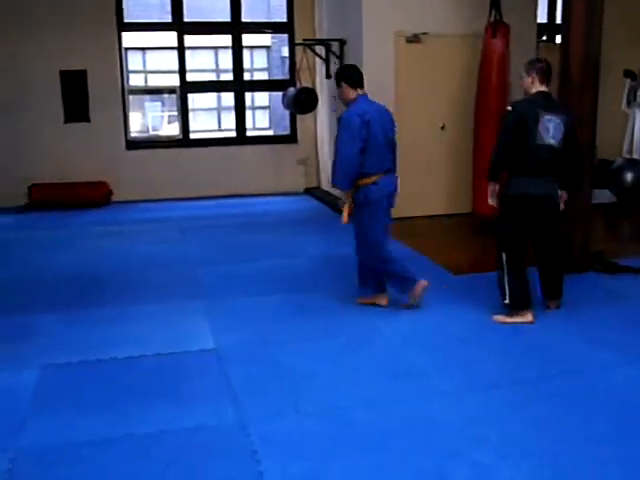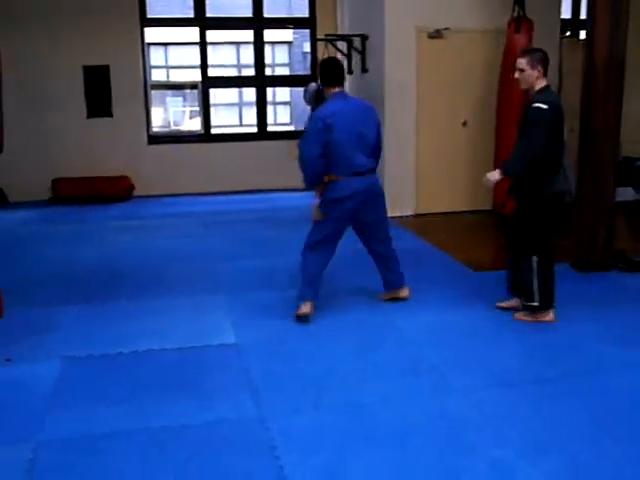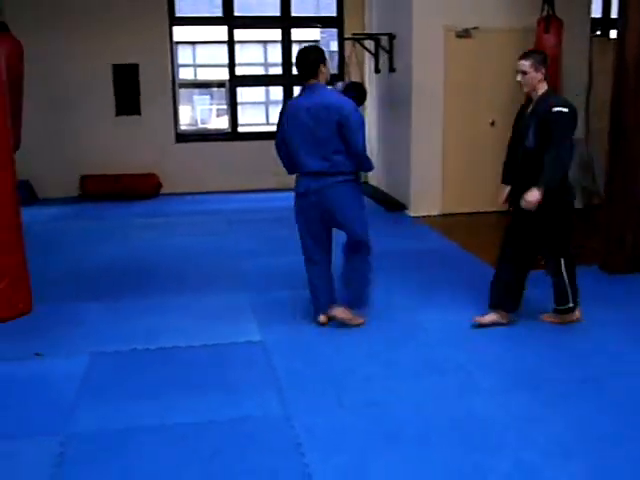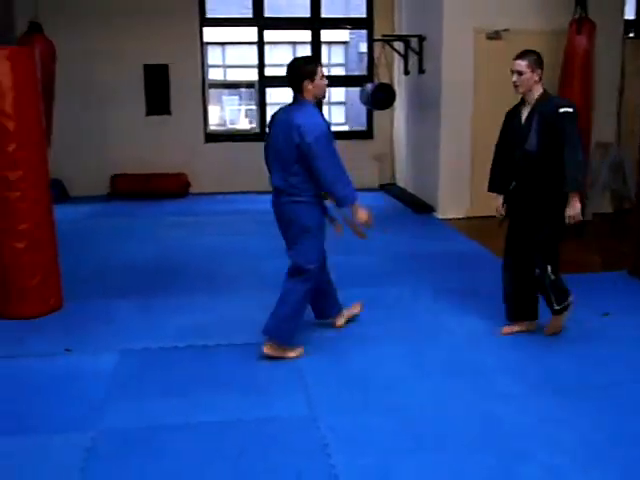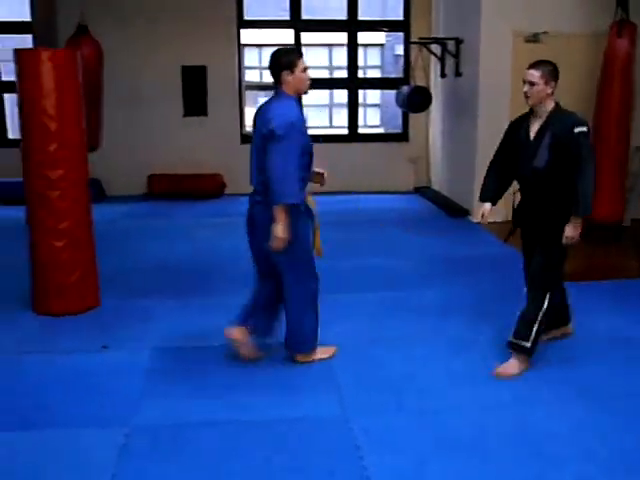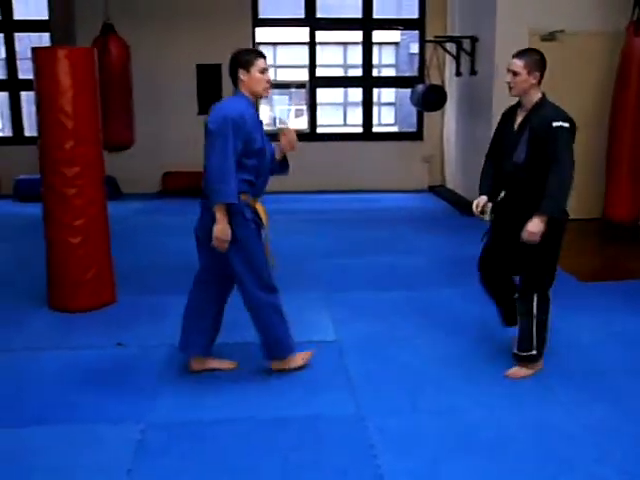
dt=0.3s
person 1, frame 1
left shoulder: (519, 109)
right shoulder: (563, 114)
left elbow: (504, 148)
right elbow: (570, 155)
left wrist: (493, 180)
right wrist: (563, 187)
left hip: (520, 189)
right hip: (549, 189)
left knee: (512, 249)
right knee: (549, 245)
left ankle: (520, 309)
right ankle: (553, 297)
person 1, frame 2
left shoulder: (542, 105)
right shoulder: (545, 102)
left elbow: (532, 149)
left wrist: (503, 172)
left hip: (542, 190)
right hip: (536, 186)
left knee: (534, 246)
right knee: (518, 240)
left ankle: (541, 308)
right ankle: (522, 296)
person 1, frame 3
left shoulder: (558, 109)
right shoulder: (526, 109)
left elbow: (560, 155)
left wrist: (540, 189)
right wrist: (508, 183)
left hip: (551, 197)
right hip: (525, 193)
left knee: (555, 253)
right knee: (512, 251)
left ankle: (568, 309)
right ankle: (502, 310)
person 1, frame 4
left shoulder: (558, 110)
right shoulder: (514, 114)
left elbow: (572, 154)
right elbow: (504, 155)
left wrist: (573, 196)
right wrist: (498, 190)
left hip: (549, 199)
right hip: (520, 197)
left knee: (540, 260)
right knee: (514, 259)
left ankle: (560, 304)
right ankle: (522, 318)
person 1, frame 5
left shoulder: (571, 126)
right shoulder: (519, 126)
left elbow: (583, 175)
right elbow: (501, 165)
left wrist: (576, 220)
right wrist: (488, 199)
left hip: (557, 217)
right hip: (530, 212)
left knee: (540, 281)
right knee: (540, 275)
left ankle: (521, 353)
right ankle: (560, 323)
person 1, frame 6
left shoulder: (555, 121)
right shoulder: (510, 115)
left elbow: (561, 174)
right elbow: (495, 157)
left wrist: (541, 217)
right wrist: (486, 193)
left hip: (541, 218)
right hip: (510, 211)
left knee: (534, 286)
right knee: (491, 270)
left ankle: (531, 357)
right ankle: (523, 320)
person 2, frame 1
left shoulder: (351, 116)
right shoulder: (383, 112)
left elbow: (346, 158)
left wrist: (345, 191)
left hip: (370, 189)
right hip: (386, 182)
left knee: (374, 247)
right knee: (368, 242)
left ankle: (412, 283)
right ankle: (376, 292)
person 2, frame 2
left shoulder: (320, 116)
right shoulder: (367, 109)
left elbow: (309, 158)
right elbow: (376, 149)
left wrist: (315, 185)
left hip: (339, 189)
right hip: (369, 184)
left knee: (317, 246)
right knee: (379, 239)
left ankle: (306, 302)
right ankle: (398, 287)
person 2, frame 3
left shoulder: (289, 109)
right shoulder: (342, 104)
left elbow: (283, 150)
right elbow: (358, 148)
right wrist: (363, 167)
left hip: (307, 187)
right hip: (342, 186)
left knee: (315, 252)
right knee: (358, 244)
left ankle: (323, 309)
right ankle: (350, 306)
person 2, frame 4
left shoulder: (279, 118)
right shoulder: (313, 124)
left elbow: (272, 160)
right elbow: (331, 172)
right wrist: (355, 207)
left hip: (283, 201)
right hip: (303, 206)
left knee: (313, 261)
right knee: (304, 271)
left ankle: (333, 312)
right ankle: (277, 340)
person 2, frame 5
left shoulder: (268, 110)
right shoulder: (288, 115)
right elbow: (282, 171)
left wrist: (307, 173)
right wrist: (281, 221)
left hip: (261, 205)
right hip: (280, 209)
left knee: (272, 276)
right knee: (300, 278)
left ankle: (246, 328)
right ankle: (304, 347)
person 2, frame 6
left shoulder: (246, 114)
right shoulder: (230, 114)
left elbow: (258, 166)
right elbow: (220, 170)
left wrist: (281, 151)
right wrist: (221, 219)
left hip: (237, 212)
right hip: (231, 214)
left knee: (212, 283)
right knee: (259, 284)
left ankle: (199, 354)
right ankle: (280, 355)
